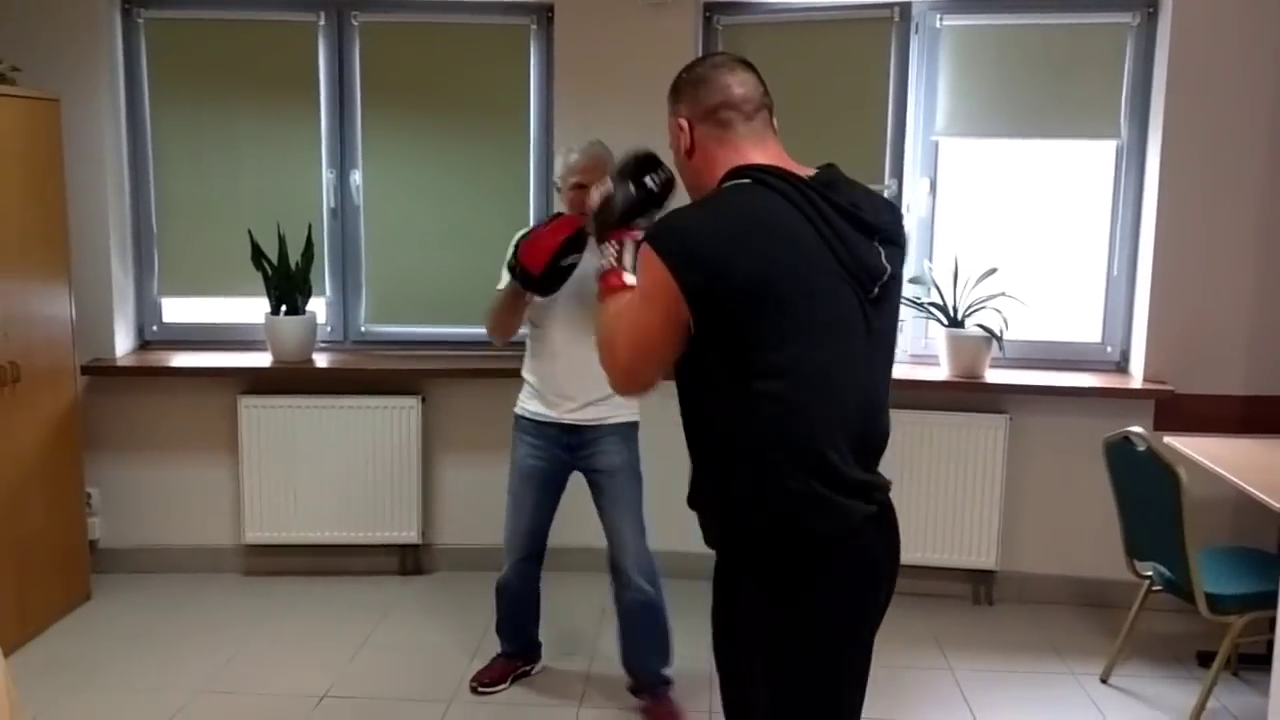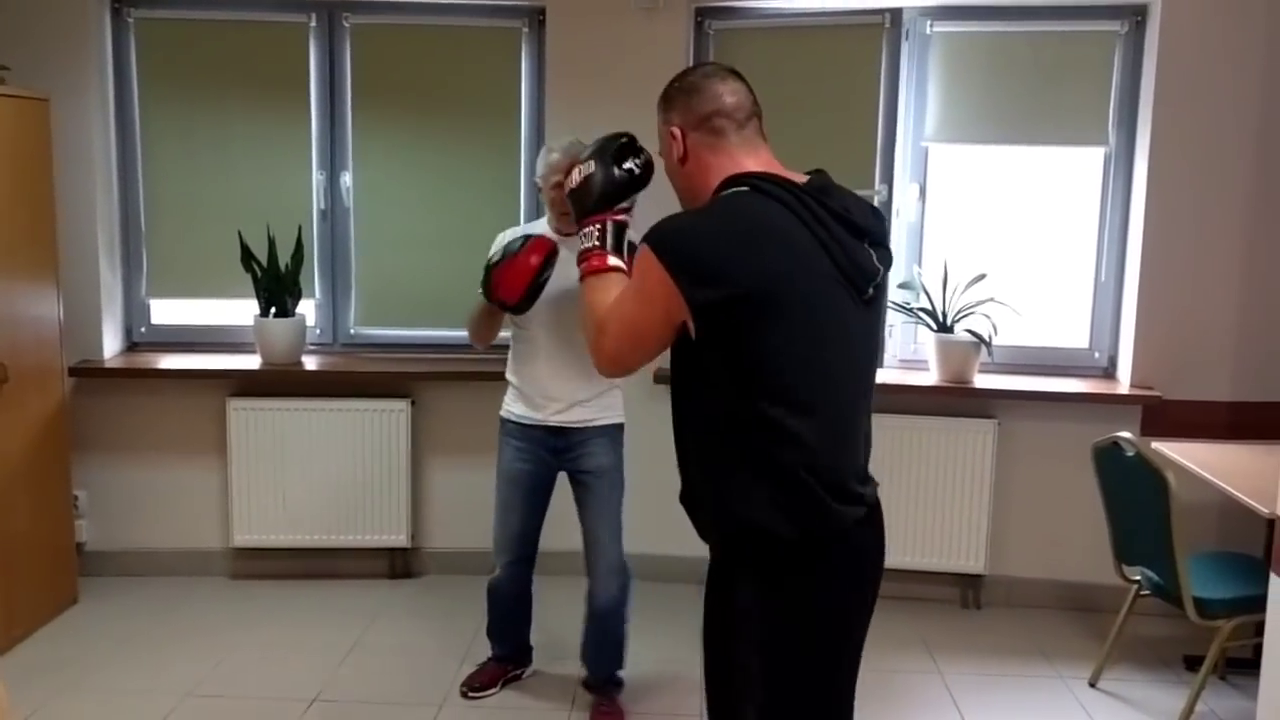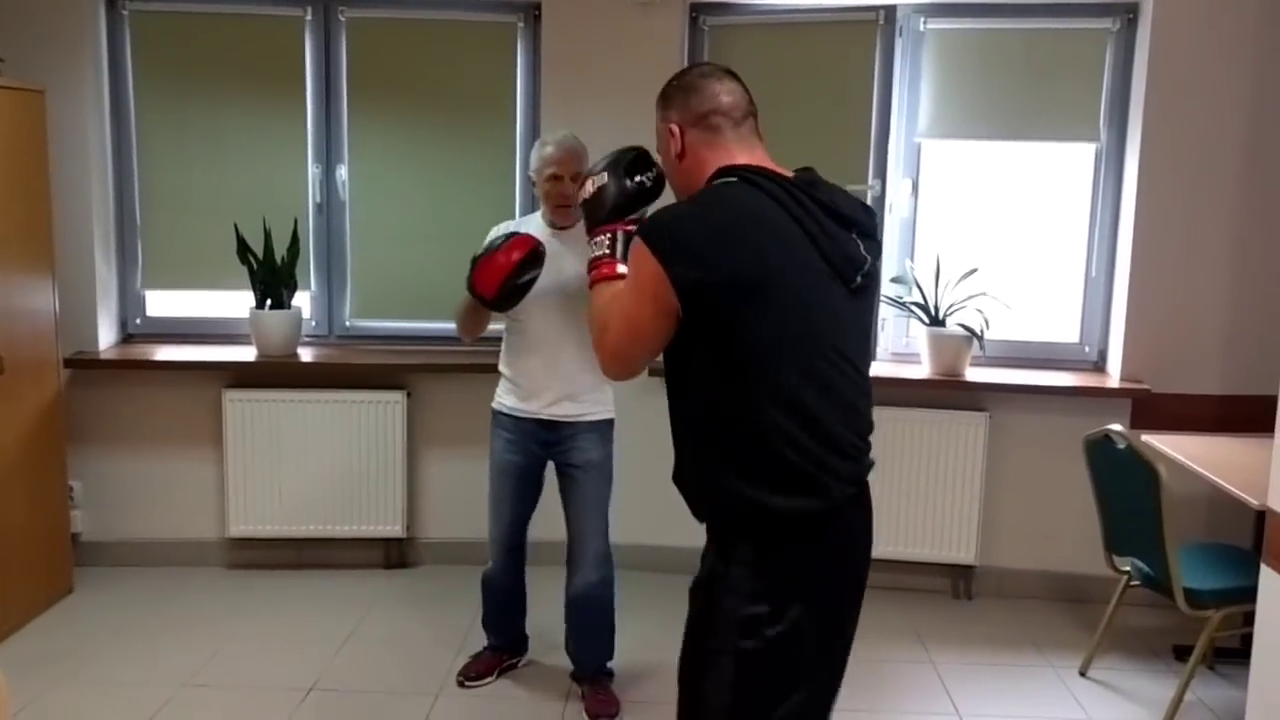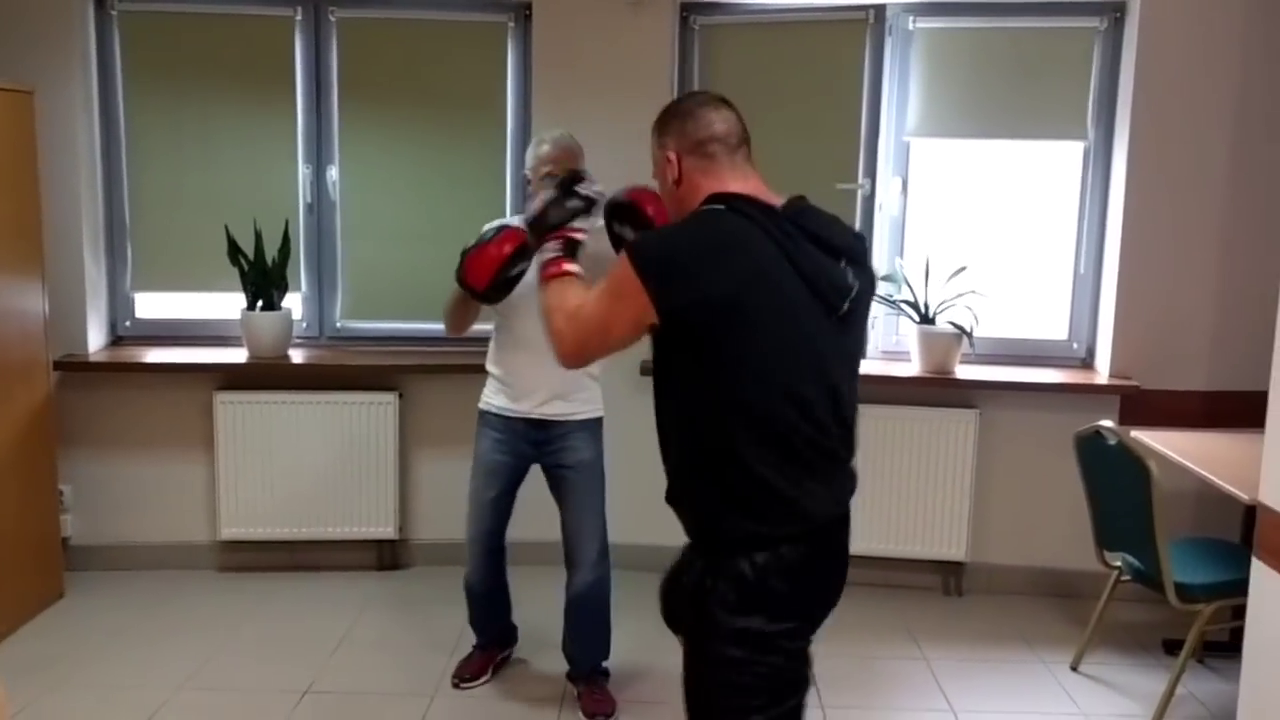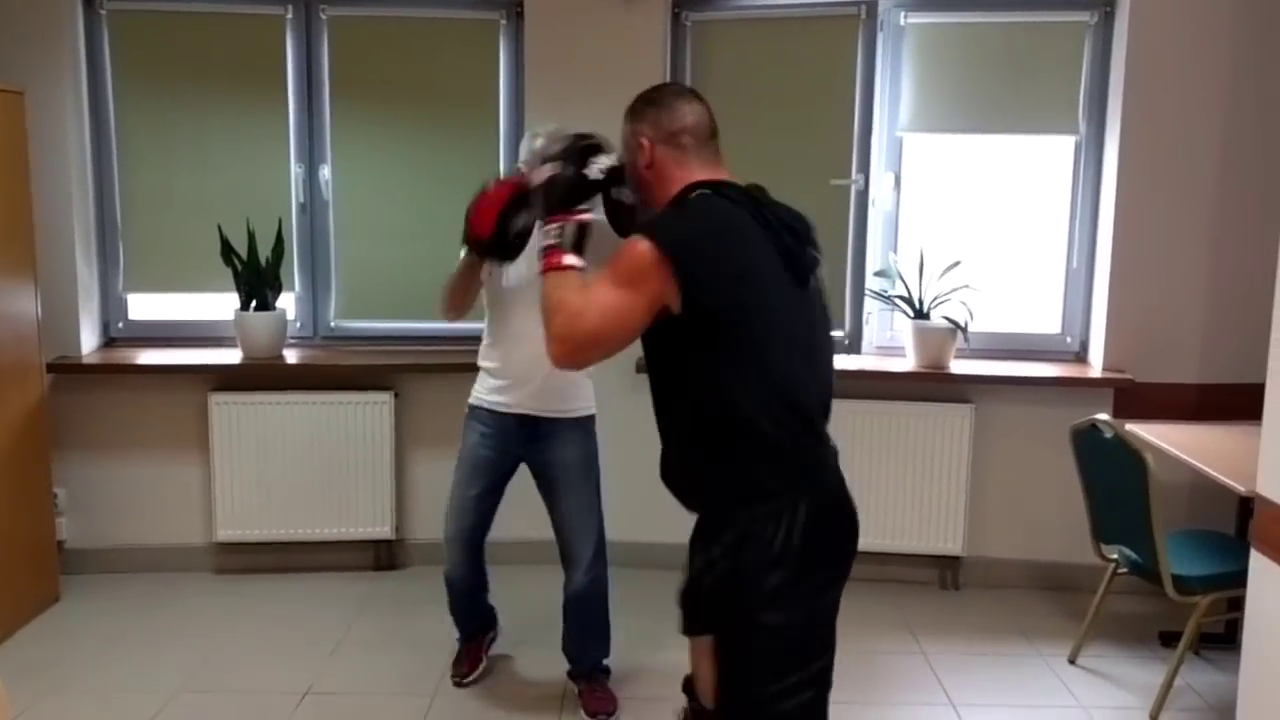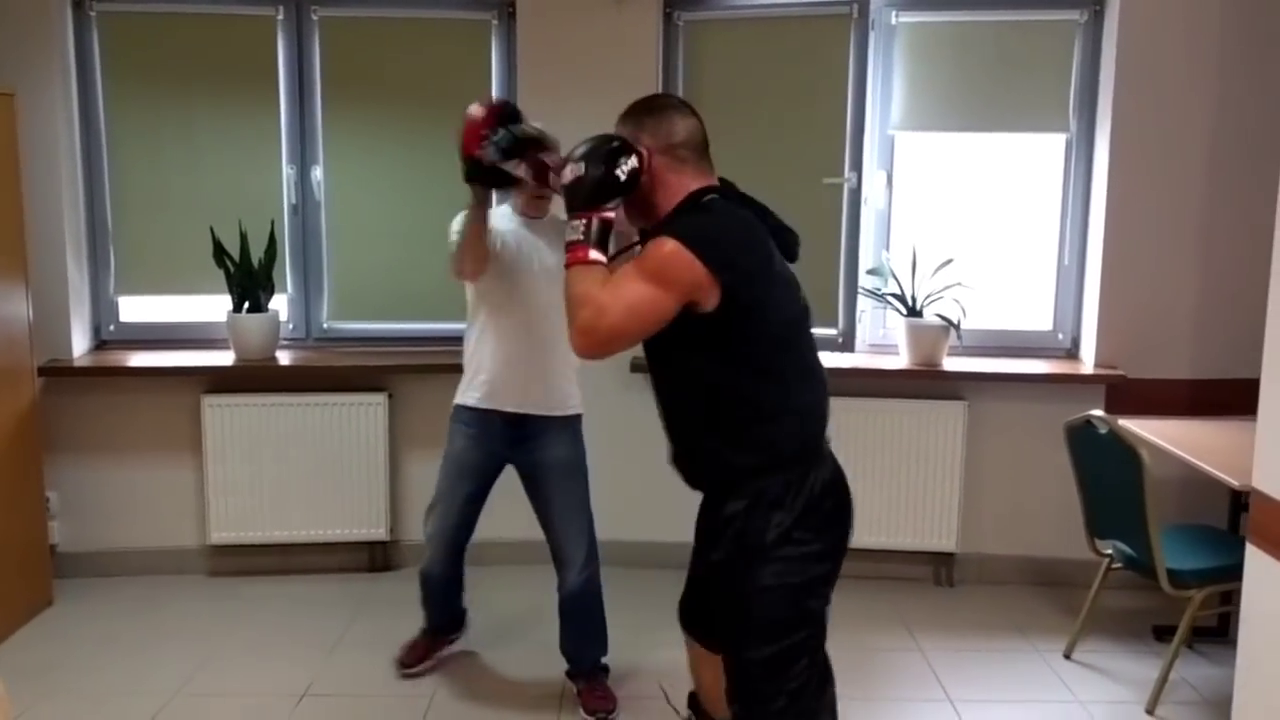
dt=0.1s
person 1, frame 1
left shoulder: (690, 242)
right shoulder: (873, 218)
left elbow: (629, 371)
left wrist: (619, 251)
left hip: (780, 553)
right hip: (863, 533)
person 1, frame 2
left shoulder: (690, 248)
right shoulder: (857, 223)
left elbow: (612, 353)
left wrist: (598, 228)
left hip: (776, 554)
right hip: (848, 533)
person 1, frame 3
left shoulder: (681, 236)
right shoulder: (846, 217)
left elbow: (619, 357)
left wrist: (610, 238)
left hip: (770, 536)
right hip: (837, 517)
person 1, frame 4
left shoulder: (669, 261)
right shoulder: (837, 244)
left elbow: (573, 341)
left wrist: (556, 250)
left hip: (757, 546)
right hip: (815, 525)
right knee: (689, 604)
person 1, frame 5
left shoulder: (670, 244)
right shoulder: (771, 224)
left elbow: (570, 342)
left wrist: (560, 229)
right wrist: (633, 220)
left hip: (773, 521)
right hip: (803, 502)
right knee: (708, 616)
person 1, frame 6
left shoulder: (692, 245)
right shoulder: (726, 222)
left elbow: (592, 334)
left wrist: (585, 222)
right wrist: (611, 214)
left hip: (777, 509)
right hip: (750, 492)
right knee: (709, 624)
person 2, frame 1
right shoulder: (536, 244)
right elbow: (498, 332)
right wrist: (520, 280)
left hip: (610, 426)
right hip: (539, 423)
left knee: (632, 558)
right knee: (519, 550)
right ankle: (518, 652)
person 2, frame 2
right shoulder: (513, 244)
right elbow: (480, 338)
right wrist: (495, 298)
left hip: (597, 427)
right hip: (524, 425)
left knee: (606, 560)
right knee: (511, 552)
right ankle: (509, 654)
person 2, frame 3
right shoulder: (506, 238)
right elbow: (468, 332)
right wrist: (480, 292)
left hip: (587, 422)
right hip: (515, 417)
left knee: (590, 553)
right knee: (503, 544)
left ankle: (592, 671)
right ankle: (504, 643)
person 2, frame 4
left shoulder: (600, 241)
right shoulder: (498, 239)
right elbow: (454, 327)
right wrist: (471, 287)
left hip: (577, 421)
right hip: (503, 416)
left knee: (587, 552)
right knee: (482, 539)
left ankle: (588, 670)
right ankle: (494, 639)
person 2, frame 5
right shoulder: (497, 230)
right elbow: (453, 309)
right wrist: (477, 253)
left hip: (567, 418)
right hip: (493, 411)
left knee: (583, 551)
right knee: (460, 536)
left ankle: (589, 669)
right ankle: (476, 631)
person 2, frame 6
left shoulder: (574, 231)
right shoulder: (481, 222)
right elbow: (470, 266)
right wrist: (482, 184)
left hip: (555, 416)
right hip: (481, 410)
left knee: (575, 549)
right knee: (443, 534)
left ankle: (588, 667)
right ankle: (441, 626)
